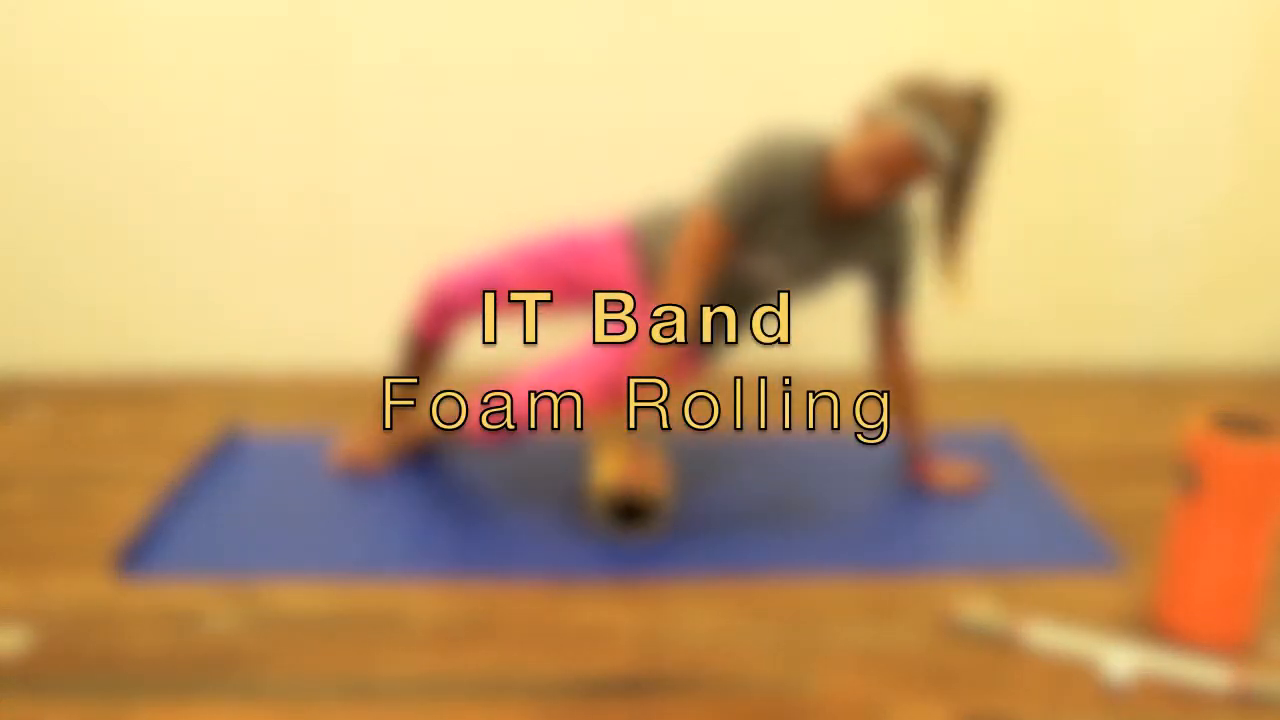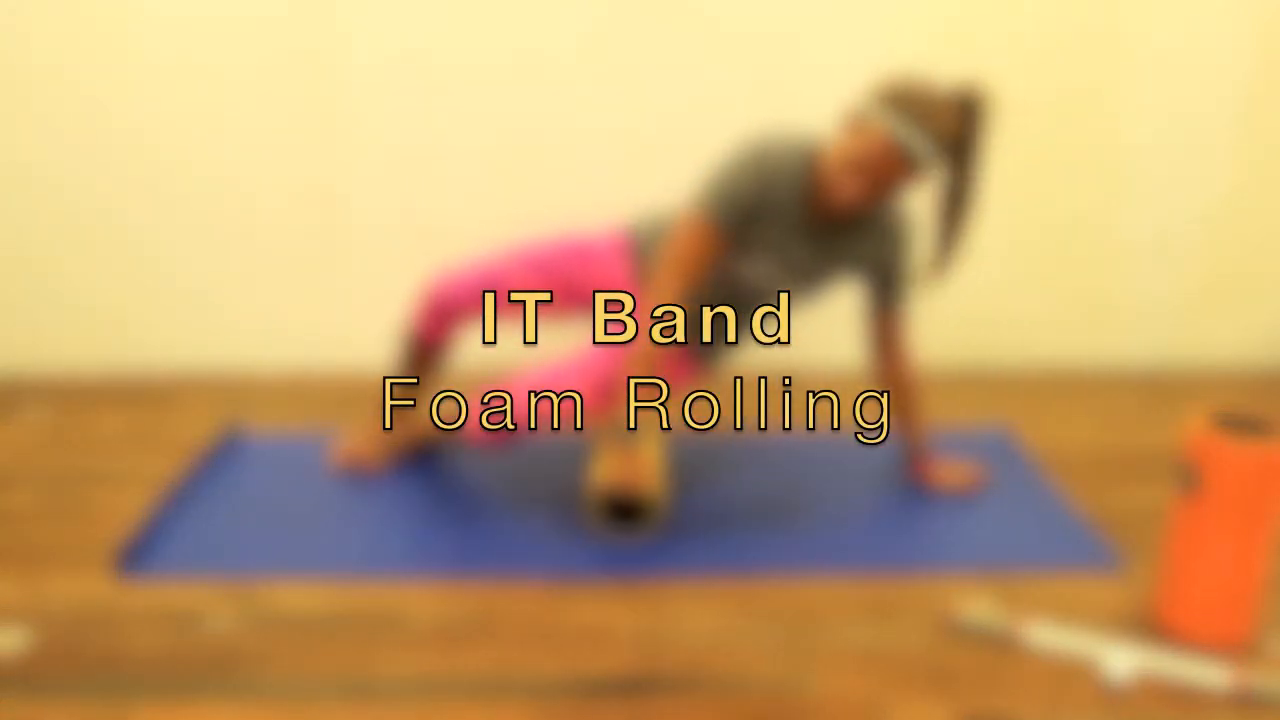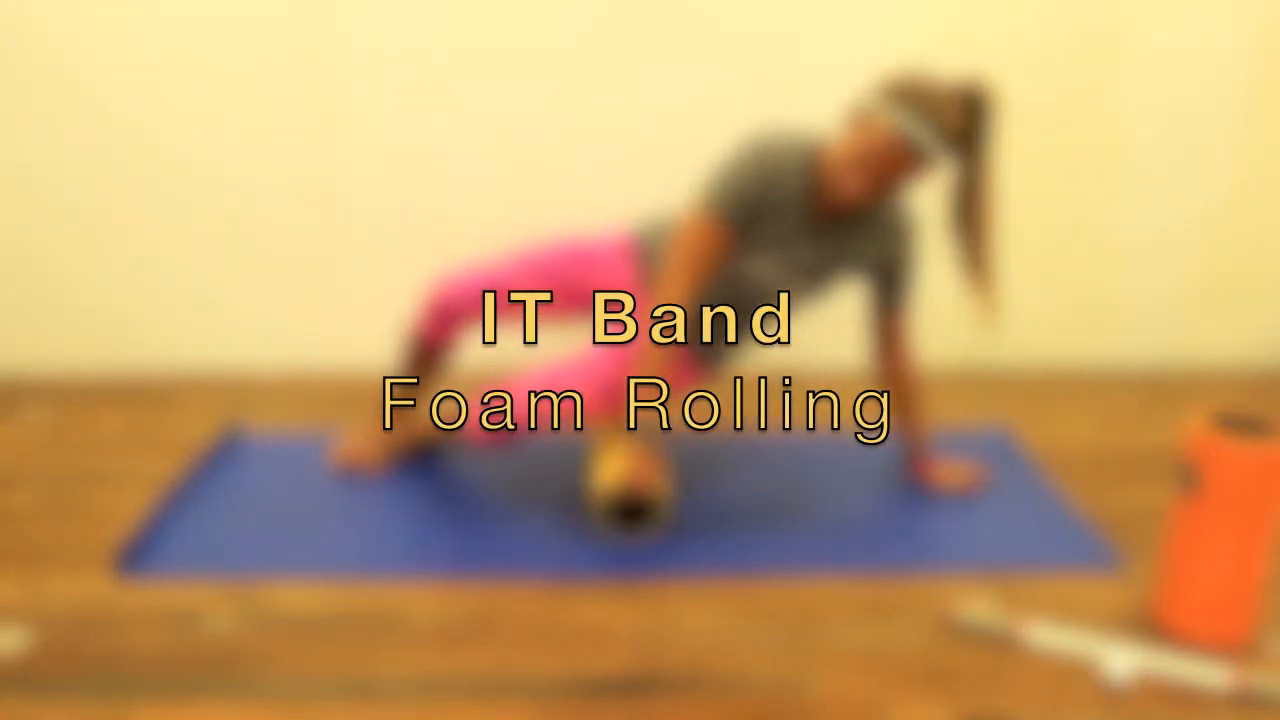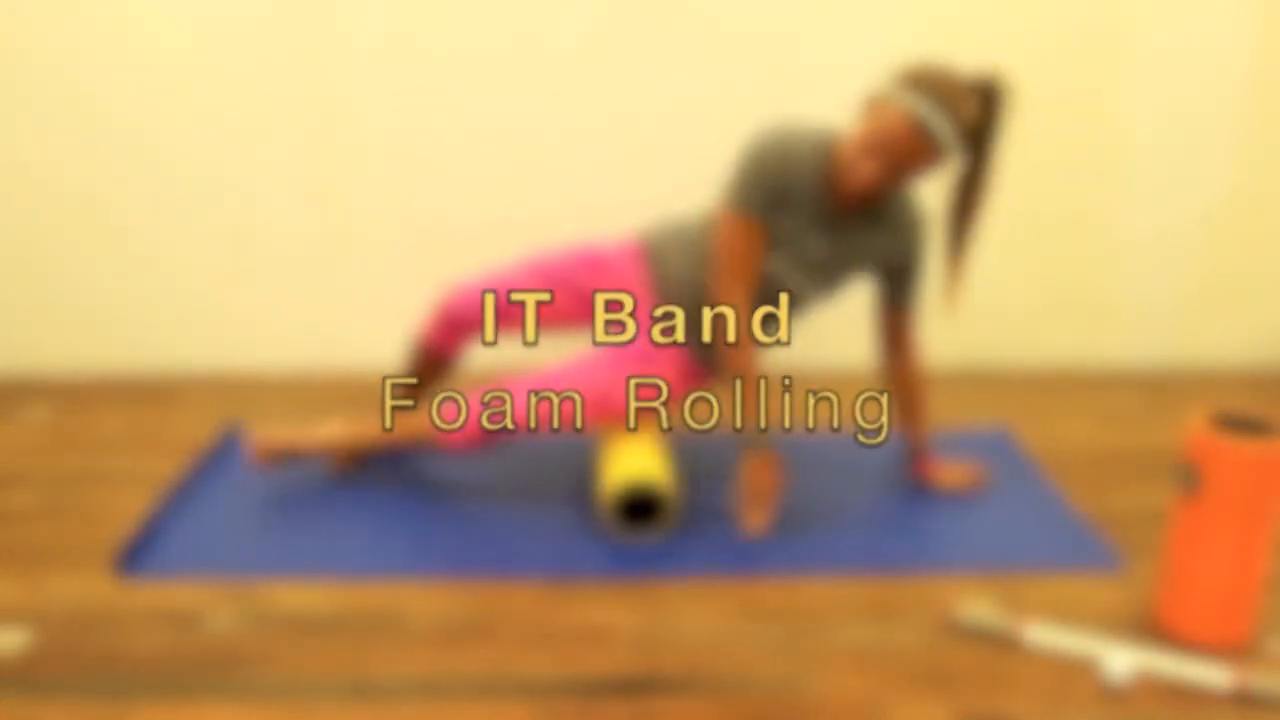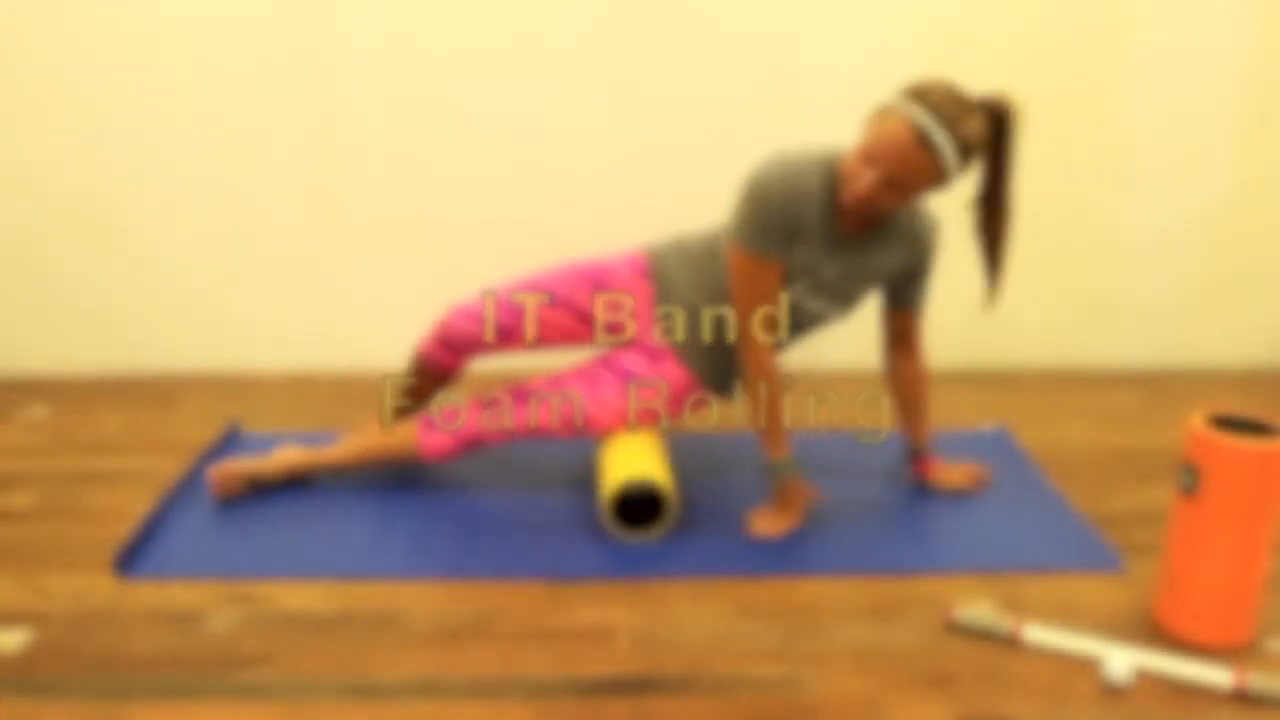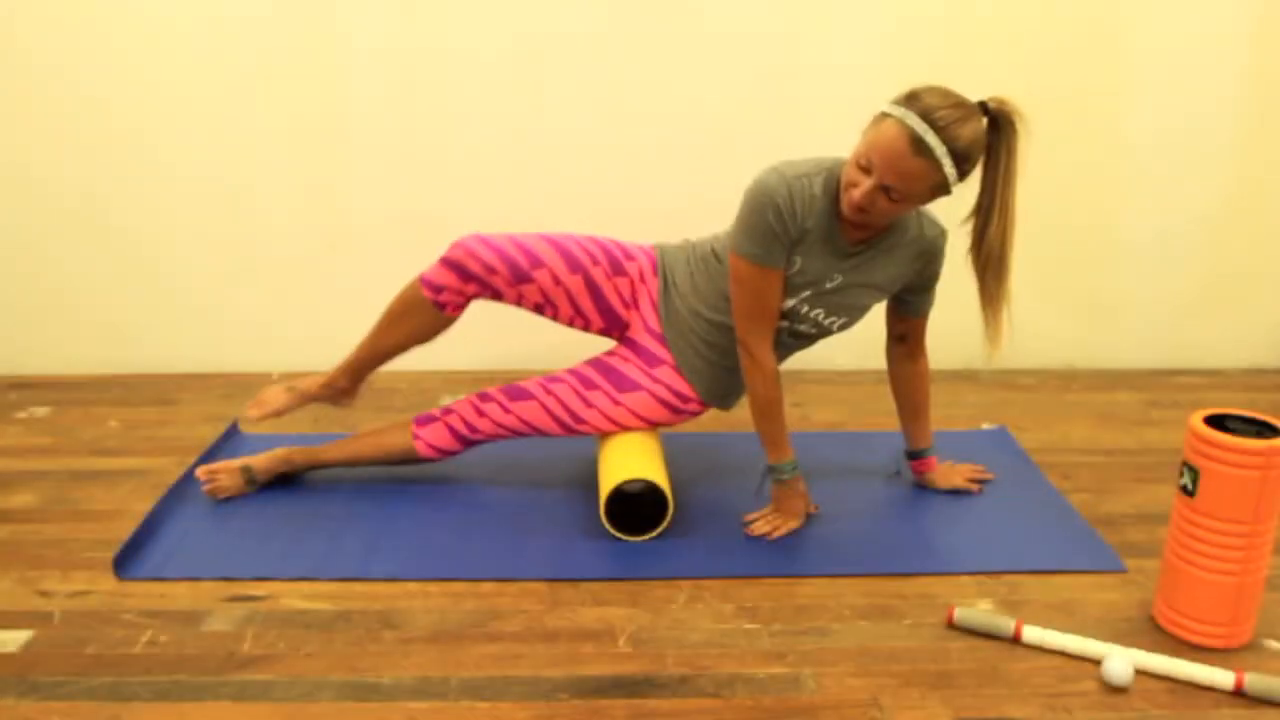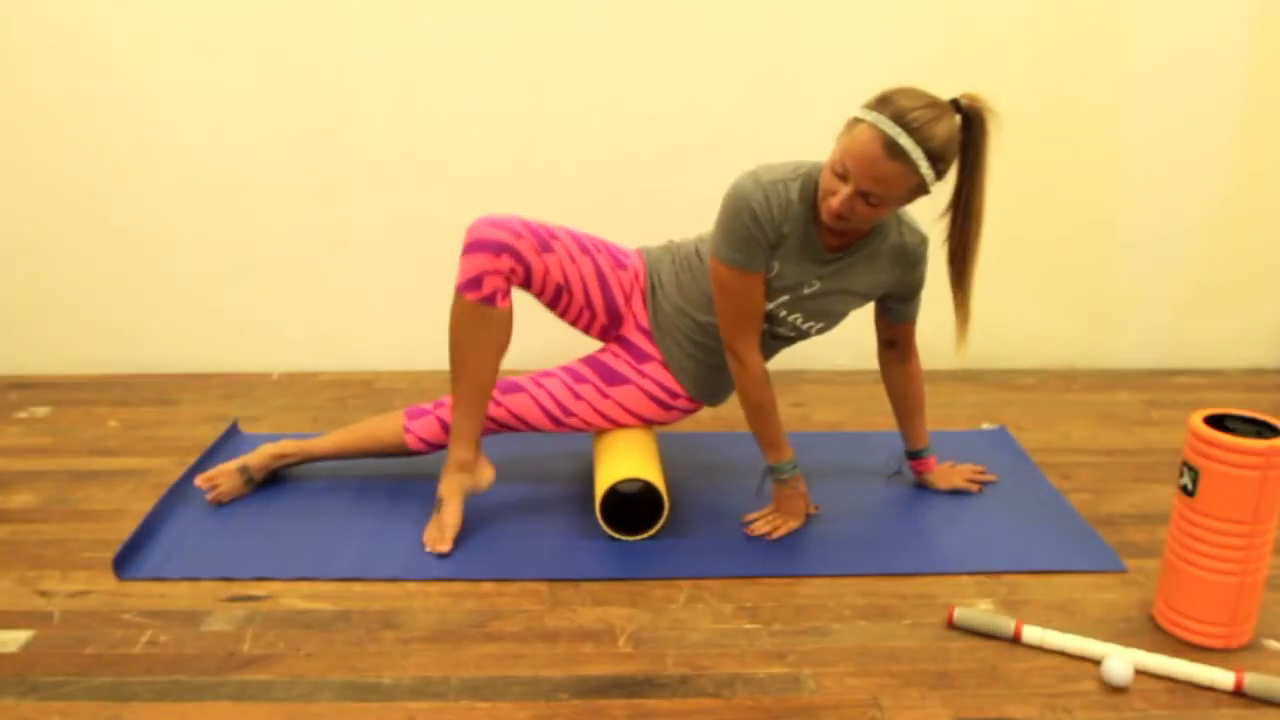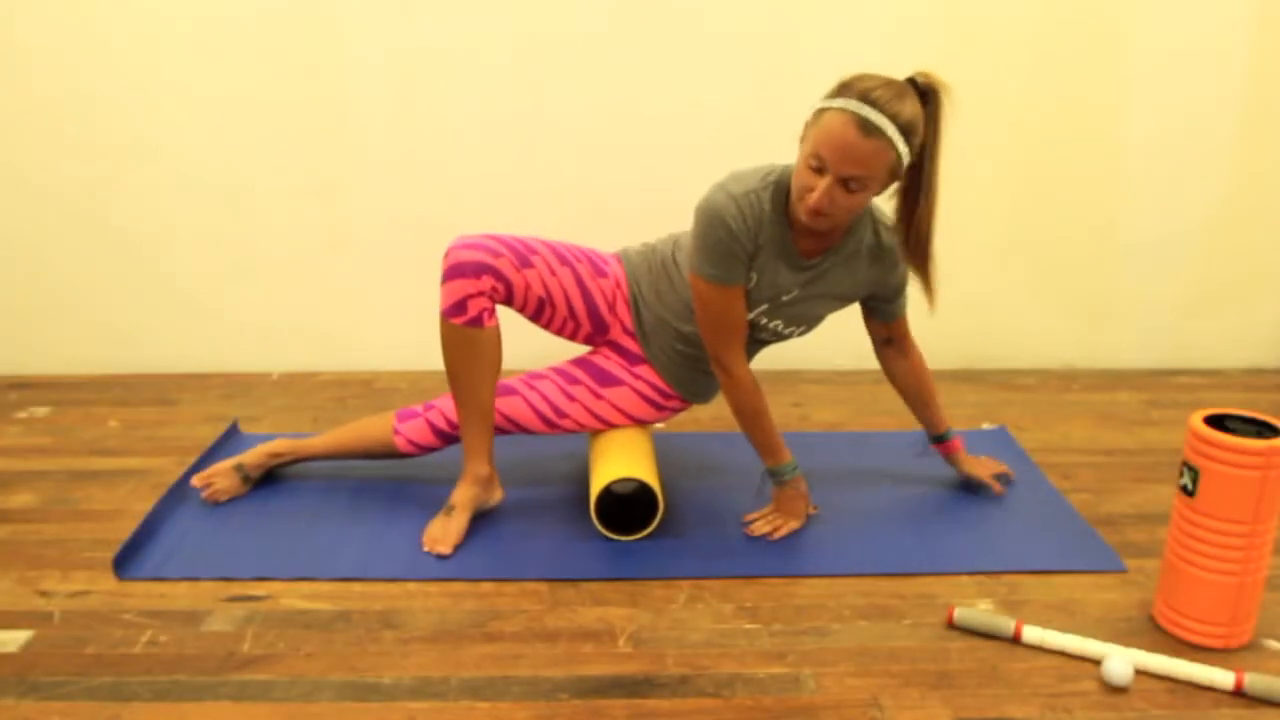
dt=0.3s
person 1, frame 1
left shoulder: (883, 234)
right shoulder: (773, 162)
left elbow: (891, 349)
right elbow: (675, 296)
left wrist: (919, 458)
right wrist: (634, 436)
left hip: (683, 338)
right hip: (631, 256)
left knee: (509, 412)
right knee: (448, 296)
left ankle: (411, 434)
right ankle: (395, 412)
person 1, frame 2
left shoulder: (879, 237)
right shoulder: (764, 167)
left elbow: (890, 351)
right elbow: (661, 295)
left wrist: (921, 459)
right wrist: (624, 432)
left hip: (685, 343)
right hip: (629, 263)
left knee: (506, 414)
right knee: (448, 296)
left ankle: (413, 433)
right ankle: (396, 413)
person 1, frame 3
left shoulder: (885, 236)
right shoulder: (766, 163)
left elbow: (892, 350)
right elbow: (671, 290)
left wrist: (920, 458)
right wrist: (638, 430)
left hip: (684, 344)
right hip: (634, 267)
left knee: (503, 413)
right knee: (452, 301)
left ankle: (415, 435)
right ankle: (397, 419)
person 1, frame 4
left shoulder: (897, 233)
right shoulder: (779, 158)
left elbow: (898, 348)
right elbow: (731, 304)
left wrist: (922, 457)
right wrist: (757, 444)
left hip: (681, 354)
right hip: (643, 274)
right knee: (462, 312)
left ankle: (352, 440)
right ankle: (393, 417)
person 1, frame 5
left shoulder: (912, 241)
right shoulder: (784, 186)
left elbow: (903, 350)
right elbow: (756, 343)
left wrist: (924, 459)
right wrist: (783, 474)
left hip: (681, 369)
right hip: (647, 288)
left knee: (483, 424)
right knee: (461, 331)
left ankle: (306, 462)
right ankle: (401, 420)
person 1, frame 6
left shoulder: (920, 248)
right shoulder: (784, 194)
left elbow: (906, 352)
right elbow: (757, 347)
left wrist: (922, 459)
right wrist: (786, 476)
left hip: (681, 377)
right hip: (647, 286)
left knee: (477, 419)
right knee: (472, 261)
left ankle: (294, 459)
right ankle: (341, 381)
person 1, frame 7
left shoulder: (901, 254)
right shoulder: (762, 197)
left elbow: (899, 355)
right elbow: (745, 355)
left wrist: (923, 460)
right wrist: (786, 473)
left hip: (671, 376)
right hip: (635, 289)
left knee: (493, 409)
right knee: (493, 240)
left ankle: (287, 453)
right ankle: (467, 458)
person 1, frame 8
left shoulder: (877, 252)
right shoulder: (734, 208)
left elbow: (897, 348)
right elbow: (731, 364)
left wrist: (952, 452)
right wrist: (786, 475)
left hip: (658, 376)
right hip: (618, 293)
left knee: (454, 415)
right knee: (471, 261)
right ankle: (479, 474)
